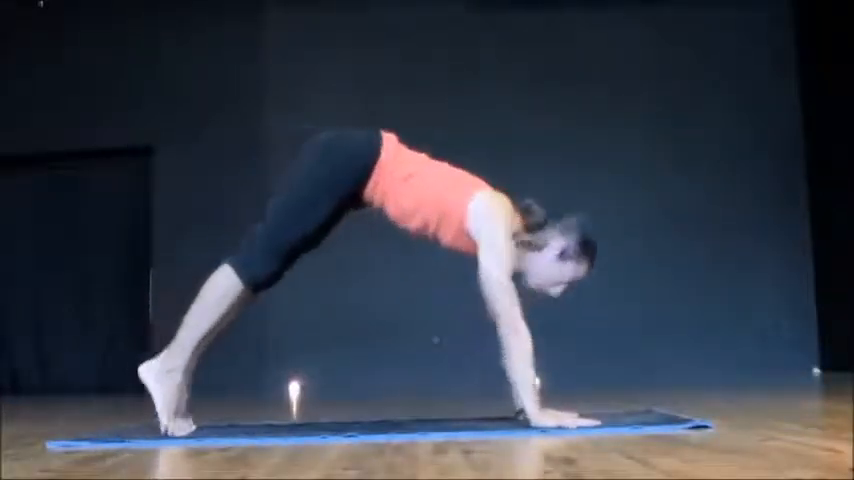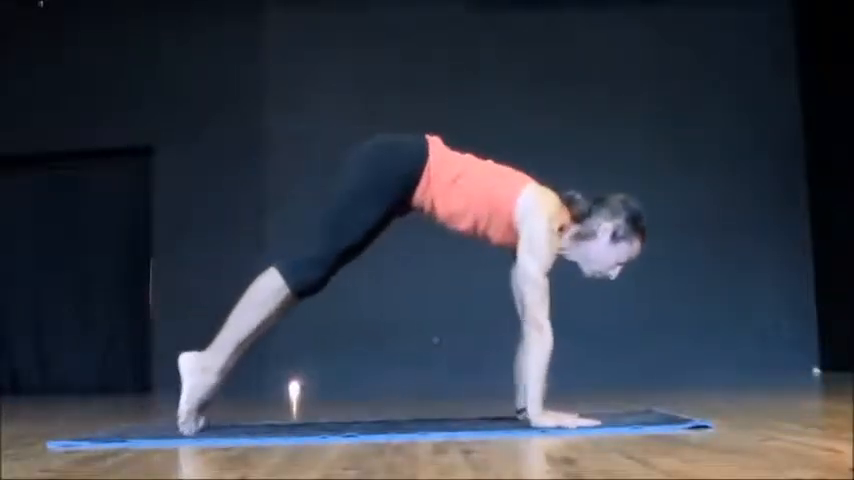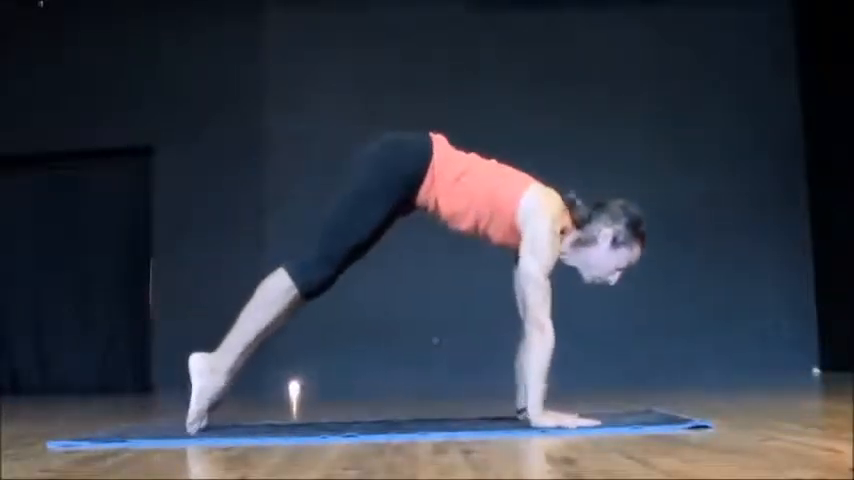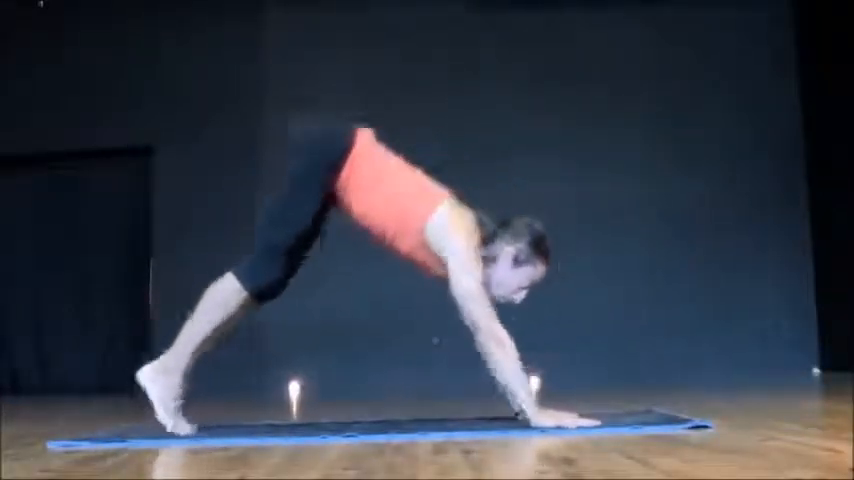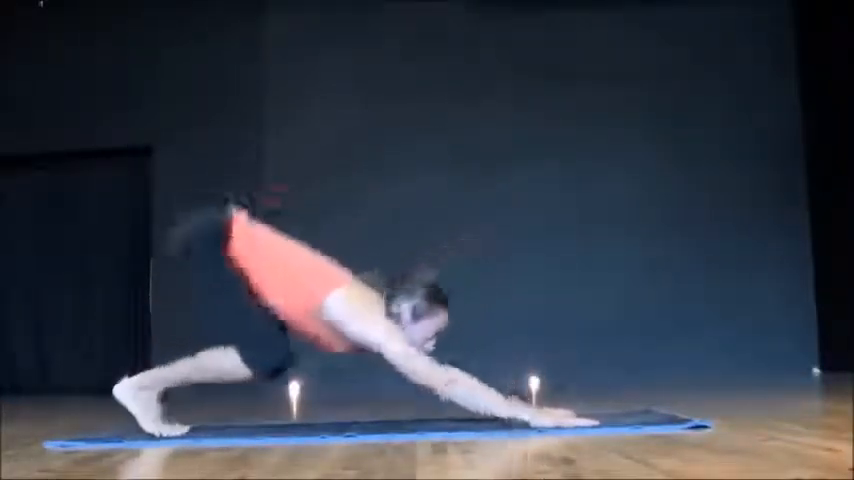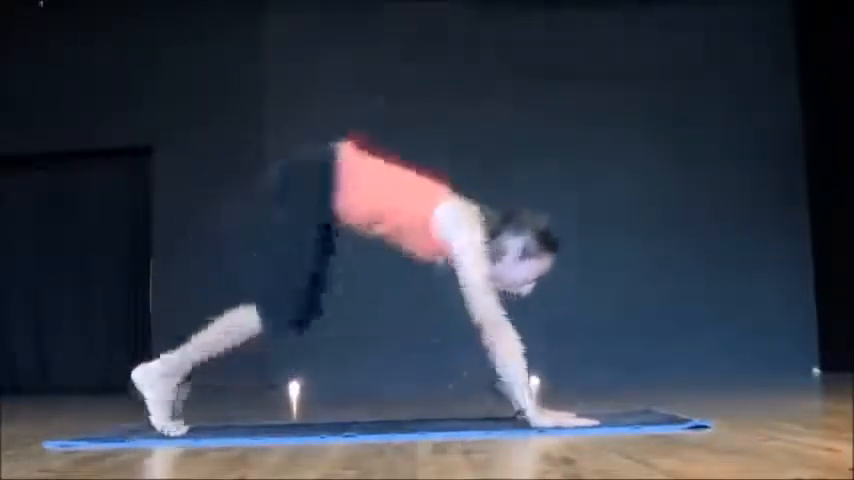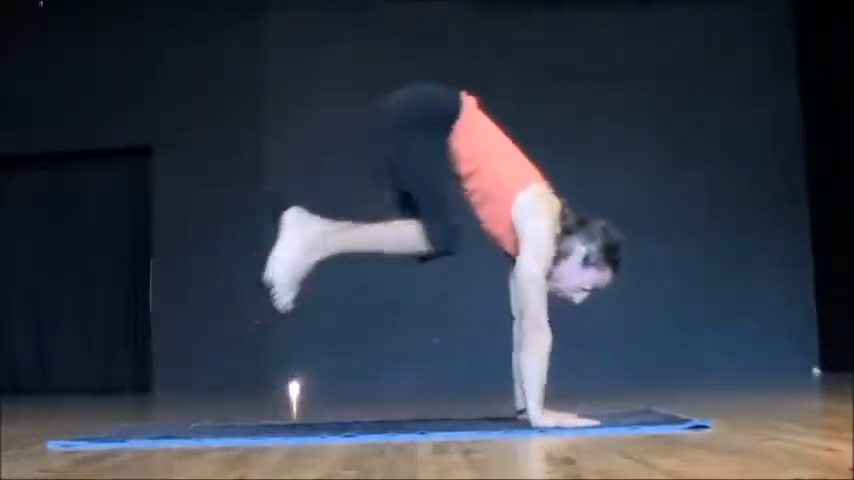
dt=0.3s
person 1, frame 1
left shoulder: (503, 232)
right shoulder: (497, 227)
left elbow: (509, 326)
right elbow: (511, 326)
left wrist: (526, 404)
right wrist: (535, 412)
left hip: (359, 168)
right hip: (353, 161)
left knee: (264, 267)
right knee: (258, 261)
left ankle: (176, 375)
right ankle: (171, 367)
person 1, frame 2
left shoulder: (546, 227)
right shoulder: (543, 220)
left elbow: (532, 324)
right elbow: (536, 324)
left wrist: (525, 404)
right wrist: (536, 412)
left hip: (407, 173)
right hip: (400, 167)
left knee: (310, 272)
right knee: (307, 268)
left ankle: (211, 369)
right ankle: (210, 362)
person 1, frame 3
left shoulder: (548, 231)
right shoulder: (546, 224)
left elbow: (534, 326)
right elbow: (538, 324)
left wrist: (526, 404)
right wrist: (538, 412)
left hip: (411, 172)
right hip: (404, 165)
left knee: (318, 273)
right knee: (315, 268)
left ankle: (221, 368)
right ankle: (221, 365)
person 1, frame 4
left shoulder: (472, 245)
right shoulder: (458, 242)
left elbow: (487, 334)
right elbow: (489, 334)
left wrist: (523, 405)
right wrist: (533, 411)
left hip: (343, 161)
right hip: (329, 153)
left knee: (271, 277)
right knee: (265, 271)
left ankle: (175, 369)
right ankle: (169, 368)
person 1, frame 5
left shoulder: (375, 311)
right shoulder: (363, 317)
left elbow: (439, 375)
right elbow: (437, 378)
left wrist: (522, 408)
right wrist: (530, 413)
left hip: (233, 241)
right hip: (215, 241)
left knee: (268, 356)
right knee: (269, 358)
left ankle: (147, 383)
right ankle: (144, 386)
person 1, frame 6
left shoulder: (474, 233)
right shoulder: (464, 233)
left elbow: (491, 325)
right elbow: (491, 325)
left wrist: (522, 400)
right wrist: (531, 409)
left hip: (327, 182)
right hip: (323, 176)
left knee: (301, 310)
right knee: (286, 307)
left ankle: (171, 370)
right ankle: (165, 370)
person 1, frame 7
left shoulder: (528, 235)
right shoulder: (542, 226)
left elbow: (524, 321)
right elbow: (532, 324)
left wrist: (525, 405)
right wrist: (534, 411)
left hip: (432, 121)
right hip: (422, 112)
left knee: (432, 239)
right knee: (442, 235)
left ankle: (318, 232)
right ankle: (318, 238)
